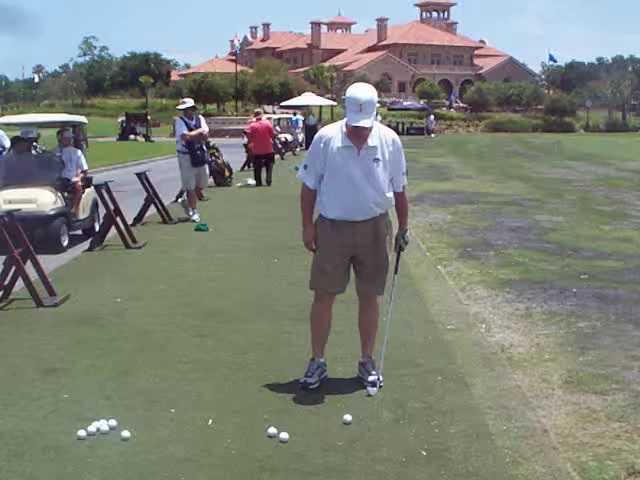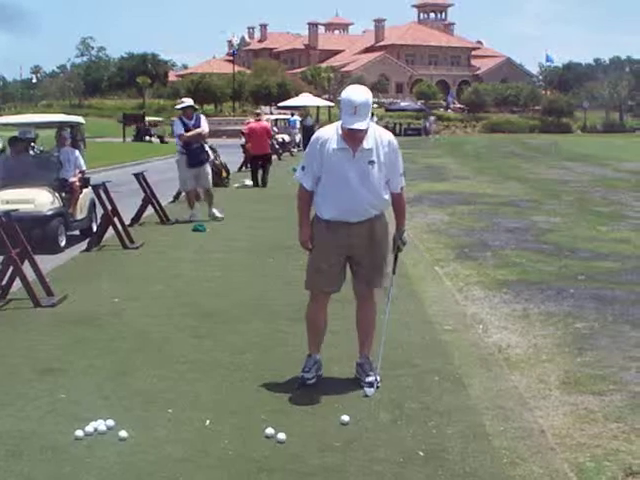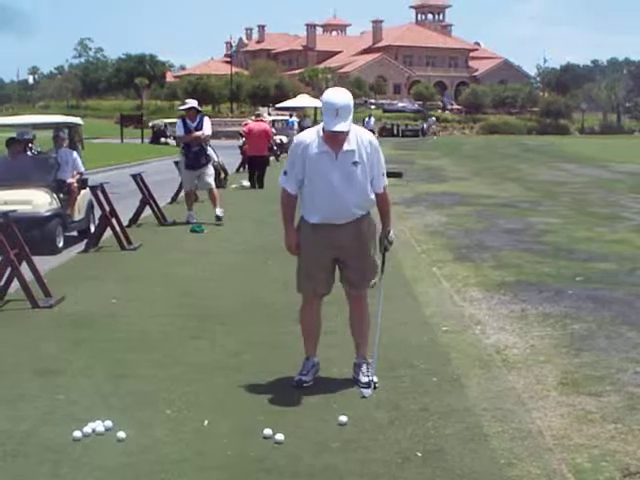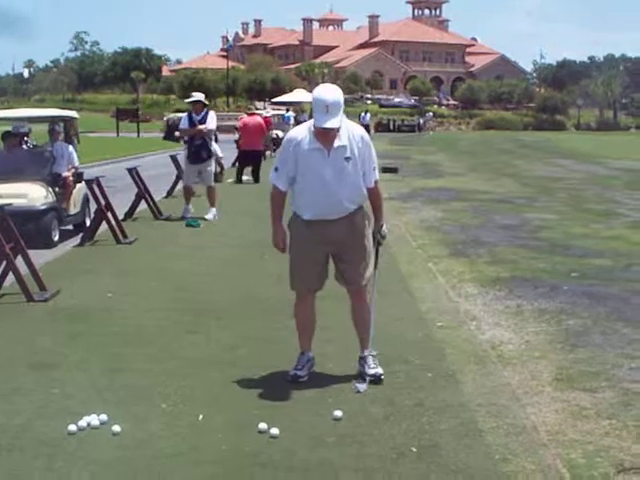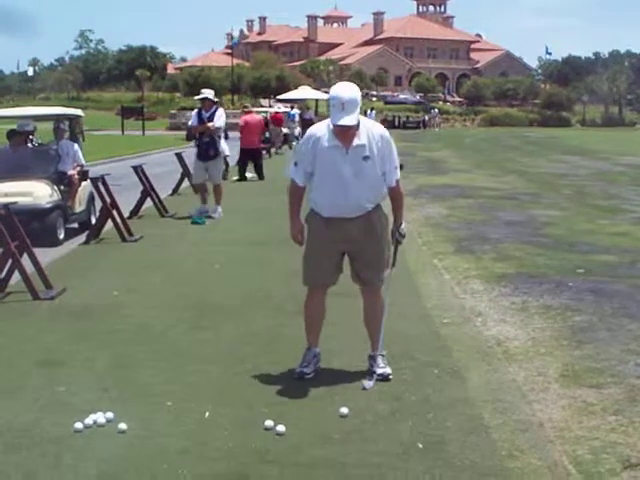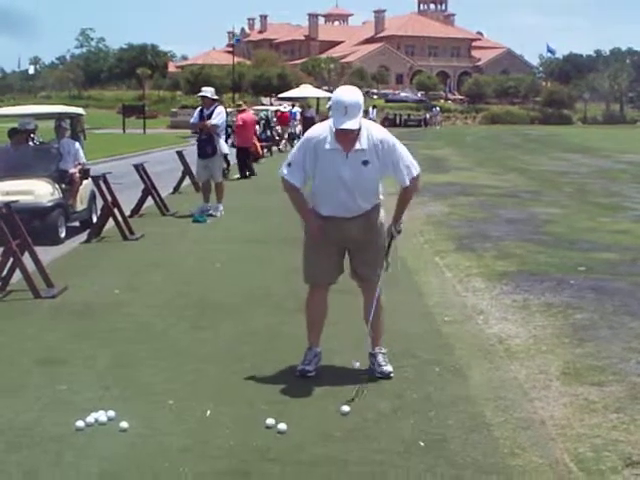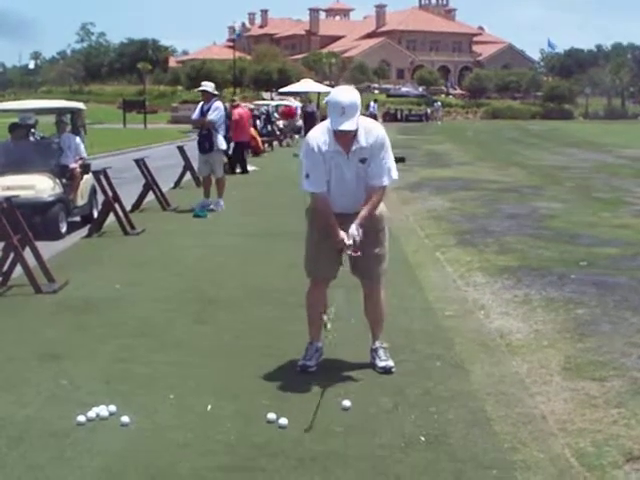
dt=0.3s
person 1, frame 1
left shoulder: (390, 140)
right shoulder: (325, 138)
left elbow: (399, 189)
right elbow: (309, 186)
left wrist: (403, 228)
right wrist: (307, 225)
left hip: (374, 228)
right hip: (332, 228)
left knee: (369, 297)
right knee: (323, 296)
left ankle: (367, 360)
right ankle: (317, 361)
person 1, frame 2
left shoulder: (386, 142)
right shoulder: (321, 139)
left elbow: (396, 190)
right elbow: (306, 187)
left wrist: (400, 228)
right wrist: (304, 225)
left hip: (370, 229)
right hip: (328, 228)
left knee: (366, 297)
right knee: (318, 296)
left ankle: (364, 360)
right ankle: (313, 358)
person 1, frame 3
left shoulder: (367, 142)
right shoulder: (303, 143)
left elbow: (380, 190)
right elbow: (290, 190)
left wrist: (387, 228)
right wrist: (289, 230)
left hip: (357, 229)
right hip: (315, 230)
left knee: (358, 297)
right knee: (311, 298)
left ankle: (362, 361)
right ankle: (310, 360)
person 1, frame 4
left shoulder: (358, 137)
right shoulder: (295, 140)
left elbow: (371, 184)
right elbow: (280, 186)
left wrist: (379, 221)
right wrist: (276, 226)
left hip: (351, 223)
right hip: (308, 226)
left knee: (358, 290)
right knee: (305, 293)
left ankle: (366, 354)
right ankle: (305, 355)
person 1, frame 5
left shoulder: (379, 137)
right shoulder: (314, 137)
left elbow: (393, 184)
right elbow: (297, 181)
left wrist: (399, 221)
right wrist: (294, 219)
left hip: (368, 222)
right hip: (323, 223)
left knee: (372, 290)
right knee: (316, 289)
left ankle: (376, 353)
right ankle: (312, 351)
person 1, frame 6
left shoulder: (380, 138)
right shoulder: (314, 138)
left elbow: (412, 179)
right elbow: (289, 180)
left wrist: (396, 220)
right wrist: (307, 217)
left hip: (367, 220)
right hip: (324, 222)
left knee: (371, 287)
right knee: (317, 287)
left ankle: (377, 351)
right ankle: (313, 350)
person 1, frame 7
left shoulder: (376, 135)
right shoulder: (315, 141)
left elbow: (378, 188)
right elbow: (318, 194)
left wrist: (358, 224)
right wrist: (336, 231)
left hip: (367, 216)
right hip: (326, 217)
left knee: (372, 282)
right knee: (319, 281)
left ankle: (377, 345)
right ankle: (314, 345)
person 2, frame 1
left shoulder: (200, 118)
right shoulder: (179, 121)
left elbow: (205, 135)
right elbow: (186, 137)
left wrist: (192, 135)
right wrist: (199, 131)
right hip: (186, 157)
left knee: (201, 184)
right knee: (190, 186)
left ankle: (186, 201)
right ankle: (195, 212)
person 2, frame 2
left shoulder: (201, 118)
right shoulder: (178, 121)
left elbow: (204, 135)
right elbow: (182, 137)
left wrist: (191, 134)
right wrist: (197, 131)
left hip: (202, 155)
right hip: (186, 158)
left knee: (207, 186)
right knee: (189, 188)
left ankle: (211, 210)
right ankle: (193, 212)
person 2, frame 3
left shoulder: (204, 120)
right shoulder: (181, 122)
left elbow: (205, 138)
right elbow: (180, 139)
left wrist: (189, 137)
right wrist: (197, 135)
left hip: (203, 158)
right hip: (187, 159)
left knee: (210, 186)
right knee: (189, 189)
left ankle: (218, 210)
right ankle: (190, 213)
person 2, frame 4
left shoulder: (210, 114)
right shoulder: (187, 116)
left elbow: (208, 132)
right elbow: (183, 133)
left wrist: (192, 130)
right wrist: (199, 128)
left hip: (206, 153)
right hip: (191, 153)
left knee: (210, 183)
right knee: (187, 183)
left ankle: (213, 210)
right ankle: (187, 207)
person 2, frame 5
left shoulder: (219, 111)
right shoulder: (197, 112)
left elbow: (215, 129)
right elbow: (191, 129)
left wrist: (201, 128)
right wrist: (207, 126)
left hip: (215, 151)
right hip: (201, 151)
left knee: (216, 181)
right knee: (198, 181)
left ankle: (218, 208)
right ankle: (204, 207)
person 2, frame 6
left shoulder: (219, 110)
right shoulder: (199, 110)
left elbow: (212, 127)
right elbow: (193, 125)
left wrist: (201, 125)
right wrist: (206, 123)
left hip: (215, 149)
right hip: (202, 148)
left knee: (218, 179)
right knee: (204, 179)
left ankle: (219, 206)
right ankle: (206, 205)
person 2, frame 7
left shoulder: (217, 105)
right shoulder: (201, 105)
left elbow: (209, 124)
right elbow: (194, 122)
left wrist: (200, 121)
right wrist: (204, 120)
left hip: (215, 144)
right hip: (203, 144)
left knee: (218, 174)
right knee: (204, 174)
left ankle: (219, 201)
right ankle: (206, 201)
